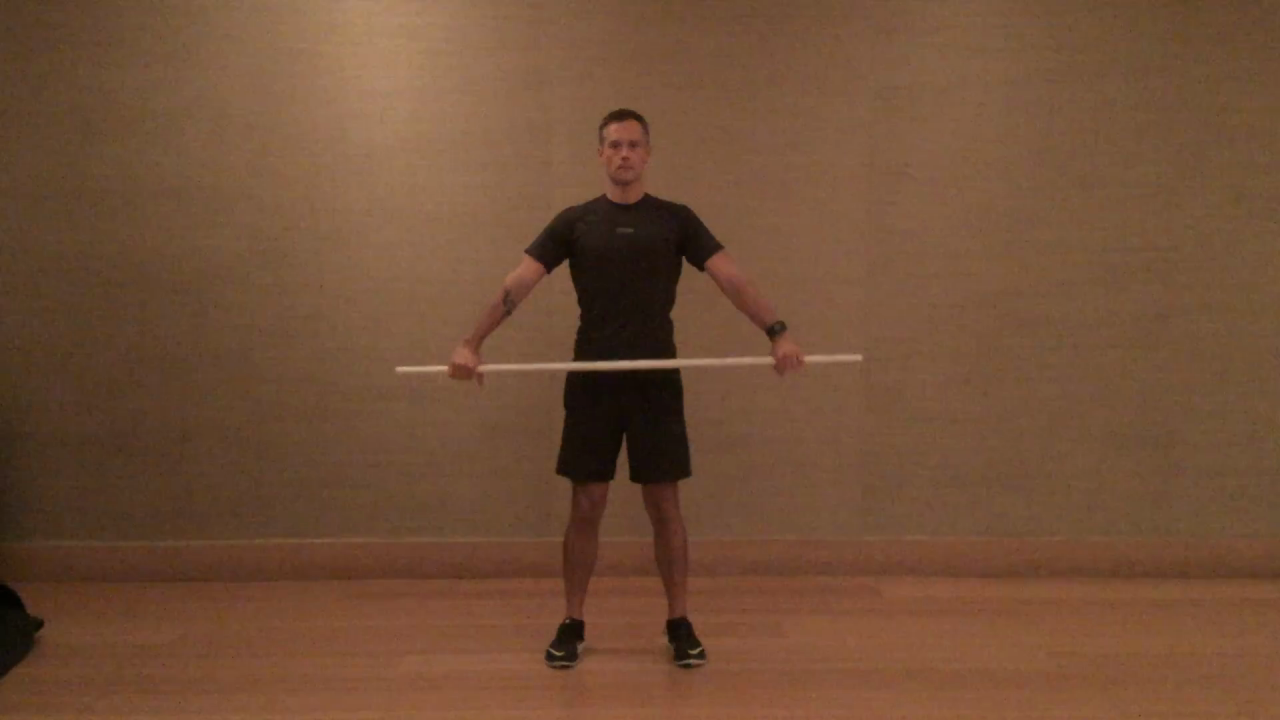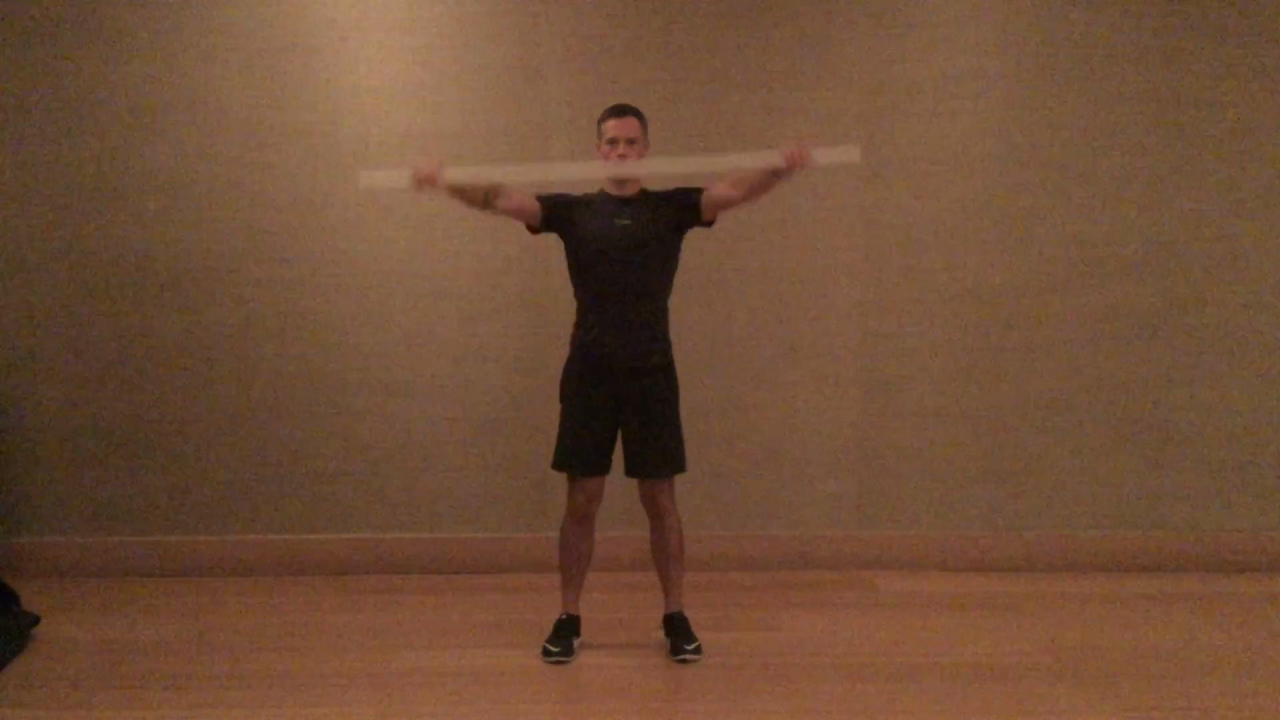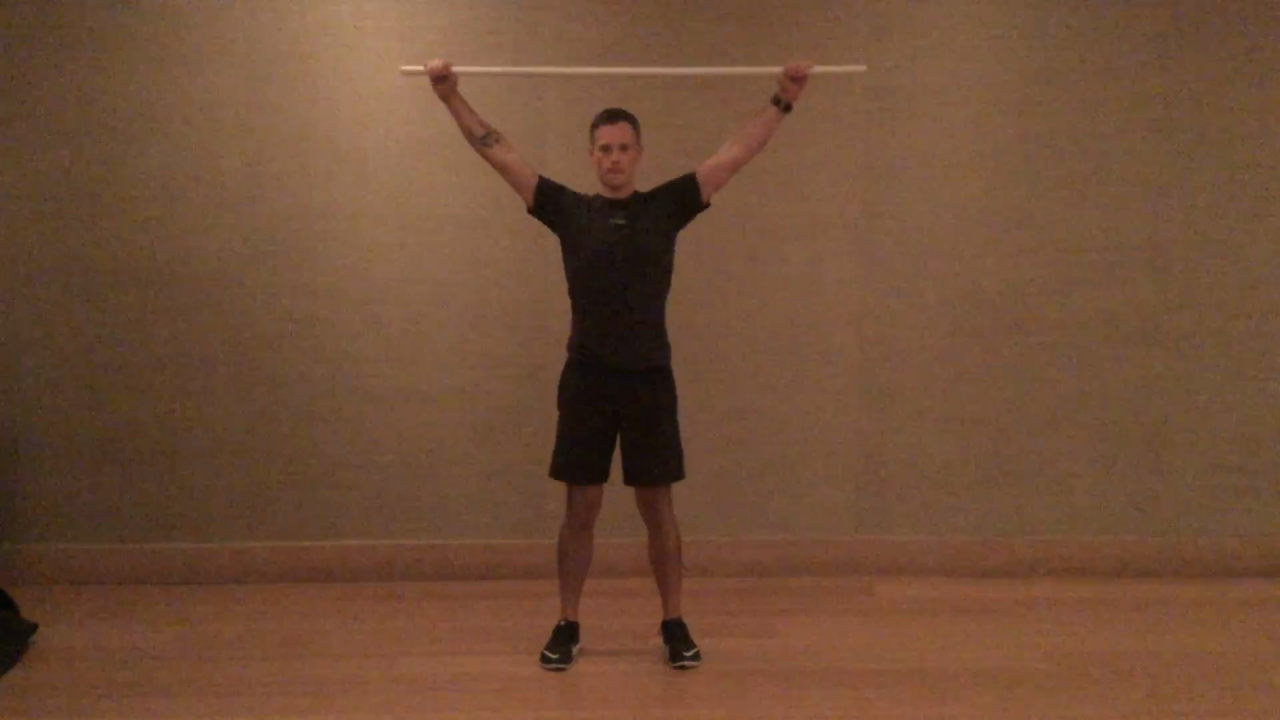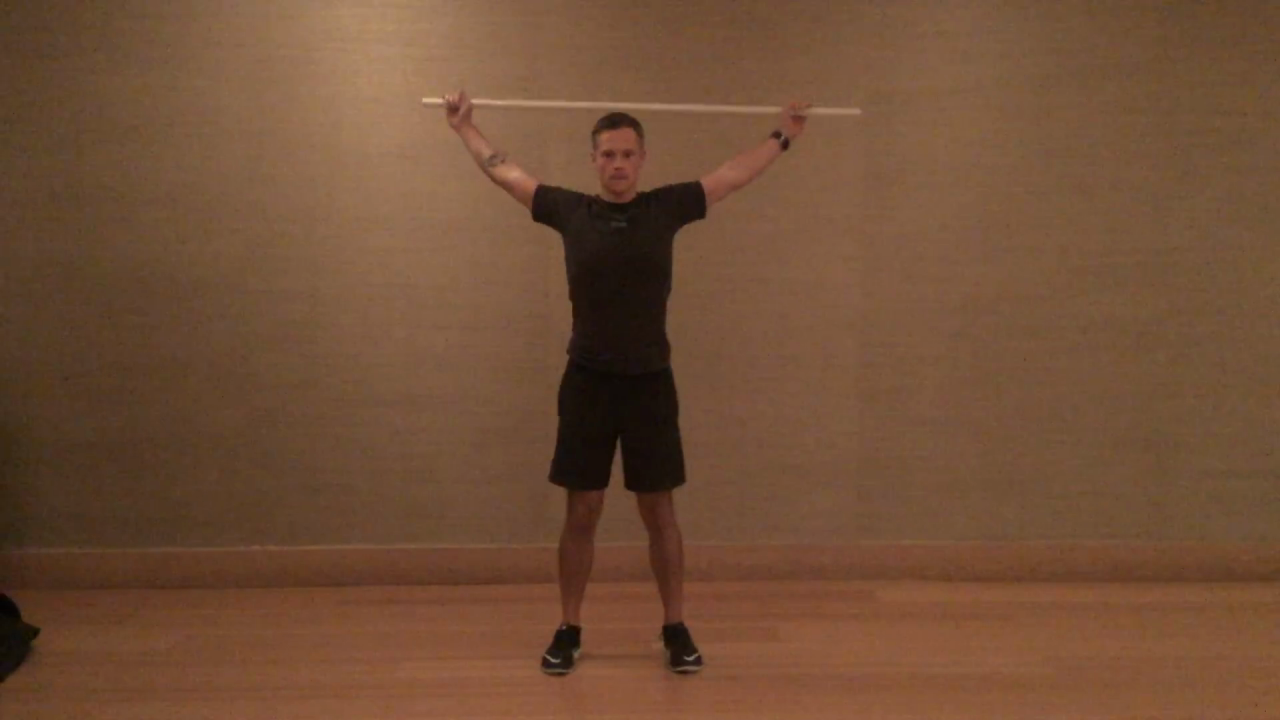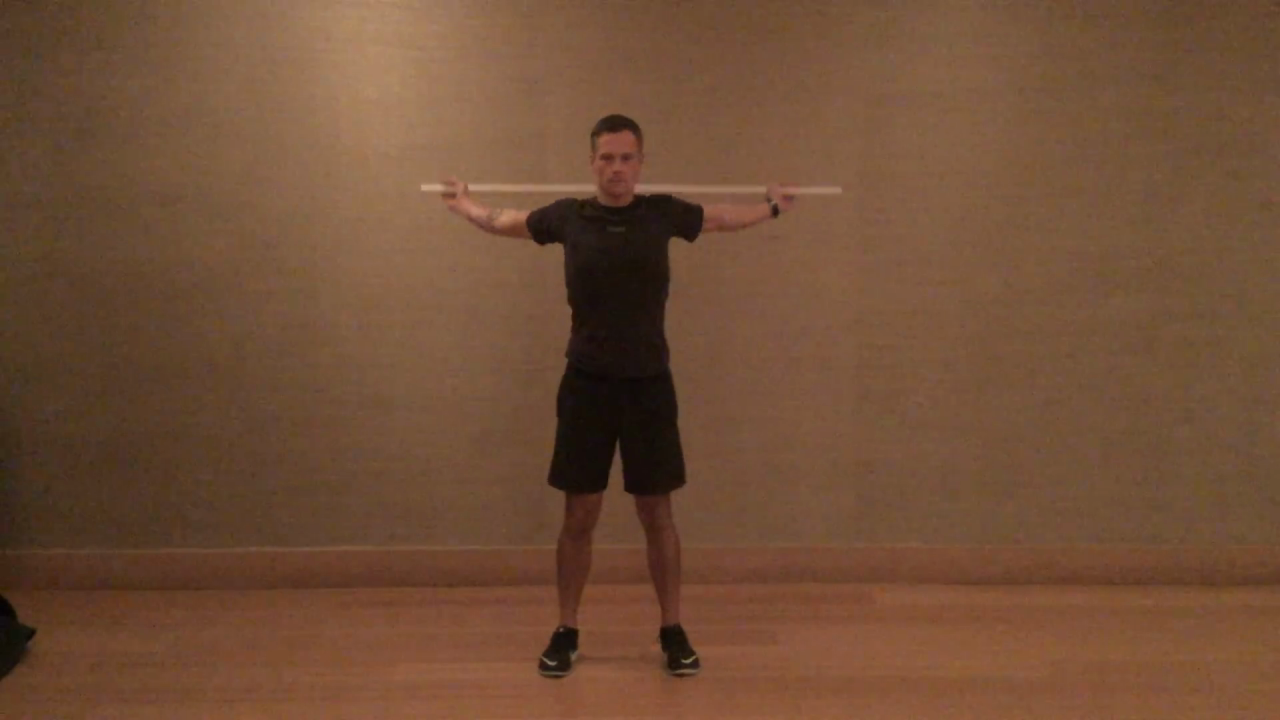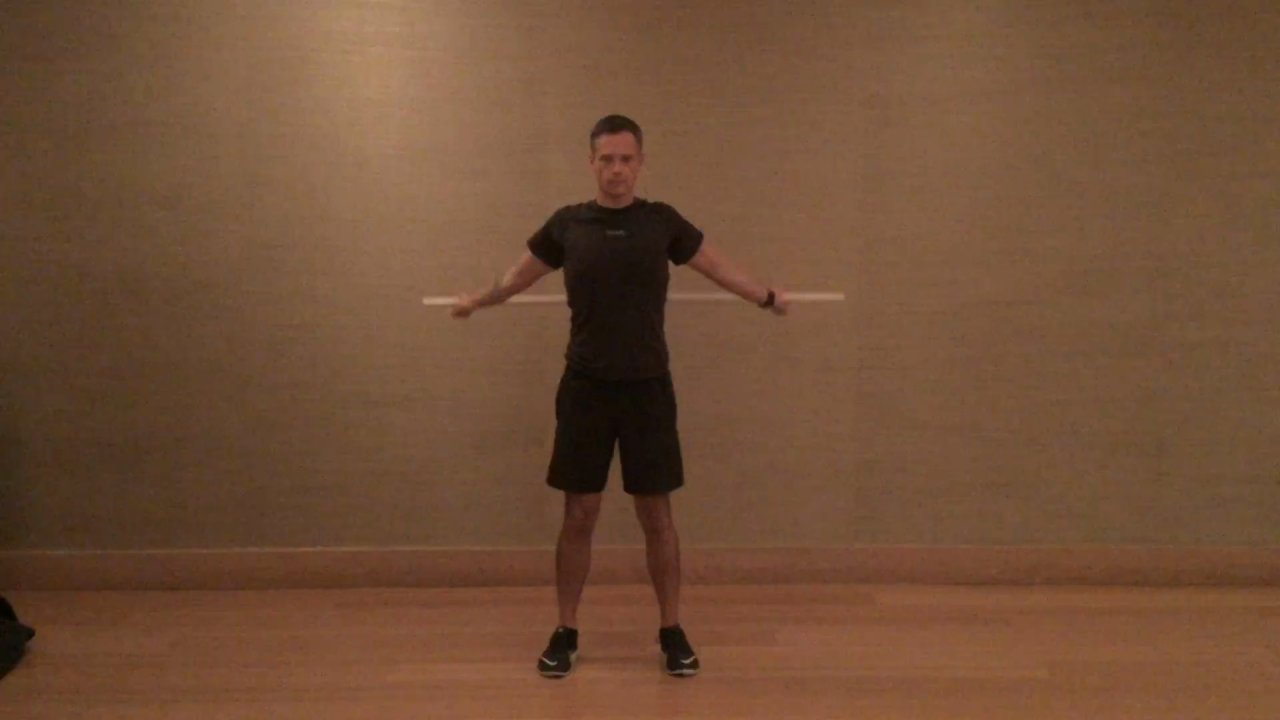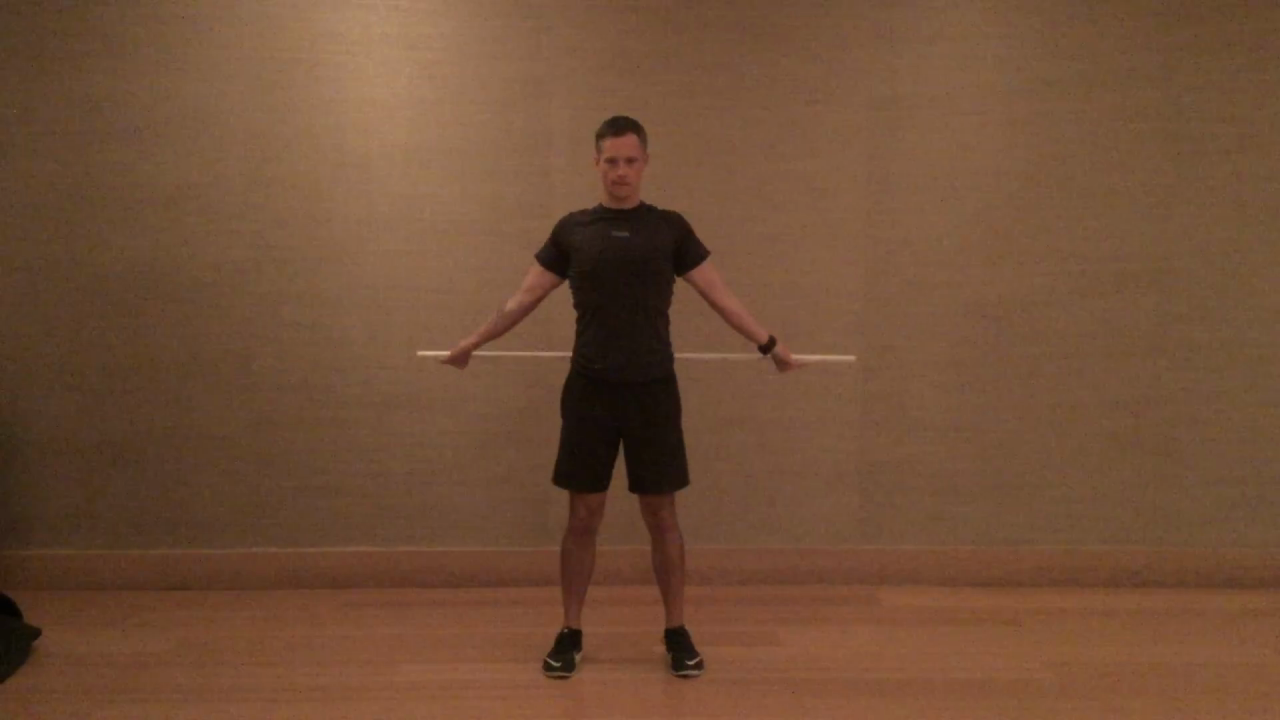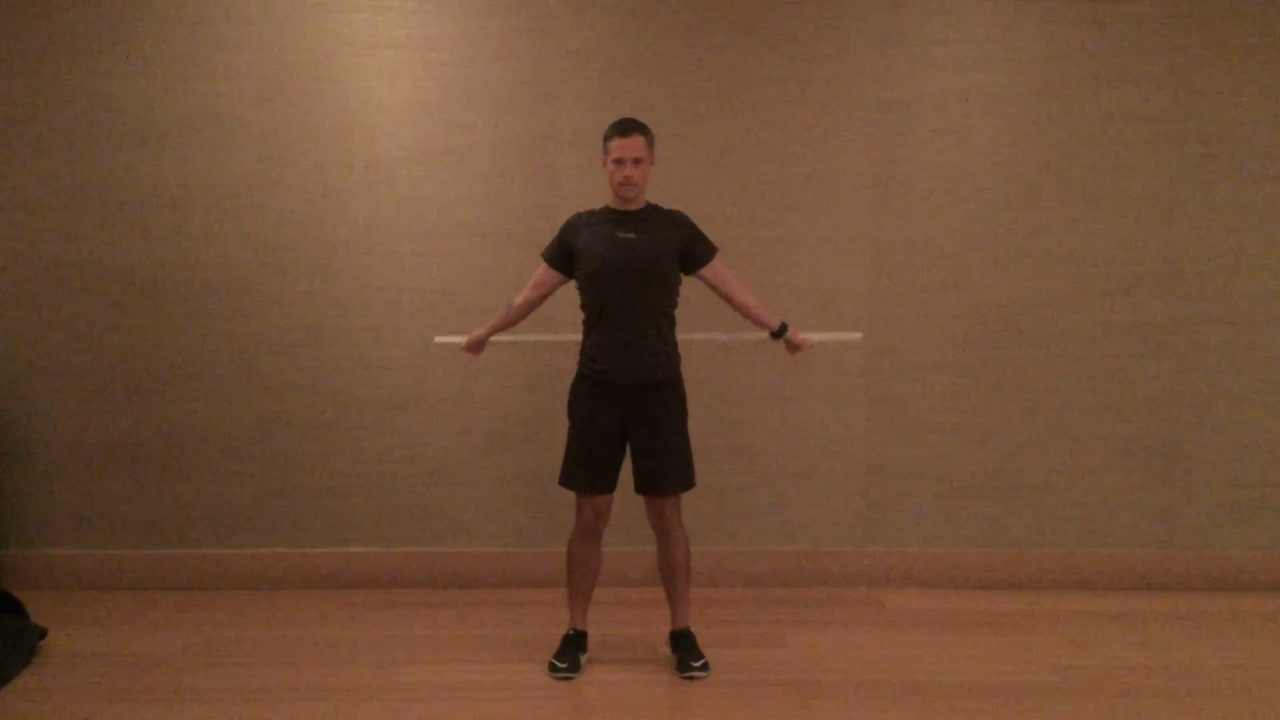
dt=0.4s
person 1, frame 1
left shoulder: (675, 219)
right shoulder: (575, 221)
left elbow: (729, 275)
right elbow: (520, 280)
left wrist: (777, 331)
right wrist: (472, 340)
left hip: (657, 379)
right hip: (591, 379)
left knee: (665, 506)
right knee: (585, 507)
left ankle: (679, 623)
right ankle: (572, 623)
person 1, frame 2
left shoulder: (674, 207)
right shoulder: (571, 209)
left elbow: (731, 192)
right elbow: (507, 201)
left wrist: (778, 171)
right wrist: (452, 186)
left hip: (652, 372)
right hip: (589, 373)
left knee: (660, 500)
right knee: (581, 501)
left ankle: (675, 618)
right ankle: (568, 619)
person 1, frame 3
left shoulder: (667, 207)
right shoulder: (566, 210)
left elbow: (735, 154)
right elbow: (499, 153)
left wrist: (783, 99)
right wrist: (450, 96)
left hip: (649, 378)
right hip: (586, 379)
left knee: (659, 508)
right knee: (580, 508)
left ankle: (674, 623)
right ankle: (568, 624)
person 1, frame 4
left shoulder: (666, 208)
right shoulder: (569, 211)
left elbow: (732, 174)
right elbow: (504, 170)
left wrist: (782, 136)
right wrist: (464, 126)
left hip: (650, 383)
right hip: (587, 382)
left knee: (659, 512)
right knee: (580, 512)
left ankle: (675, 627)
right ankle: (569, 629)
person 1, frame 5
left shoulder: (663, 213)
right shoulder: (568, 216)
left elbow: (722, 216)
right elbow: (506, 220)
left wrist: (771, 205)
right wrist: (464, 202)
left hip: (649, 385)
right hip: (586, 385)
left knee: (657, 514)
right knee: (579, 515)
left ankle: (672, 631)
right ankle: (566, 632)
person 1, frame 6
left shoulder: (662, 220)
right shoulder: (567, 223)
left elbow: (715, 264)
right elbow: (520, 274)
left wrist: (766, 297)
right wrist: (476, 301)
left hip: (648, 387)
right hip: (584, 387)
left knee: (657, 515)
right knee: (578, 515)
left ankle: (671, 631)
right ankle: (566, 632)
person 1, frame 7
left shoulder: (670, 227)
right shoulder: (573, 228)
left elbow: (718, 293)
right elbow: (526, 295)
left wrist: (768, 344)
right wrist: (475, 342)
left hip: (653, 389)
right hip: (589, 389)
left knee: (662, 515)
right knee: (582, 516)
left ankle: (676, 632)
right ankle: (570, 633)
person 1, frame 8
left shoulder: (675, 227)
right shoulder: (580, 228)
left elbow: (727, 284)
right elbow: (534, 291)
left wrist: (780, 330)
right wrist: (488, 331)
left hip: (659, 390)
right hip: (596, 390)
left knee: (667, 517)
right knee: (589, 517)
left ankle: (681, 633)
right ankle: (575, 634)
